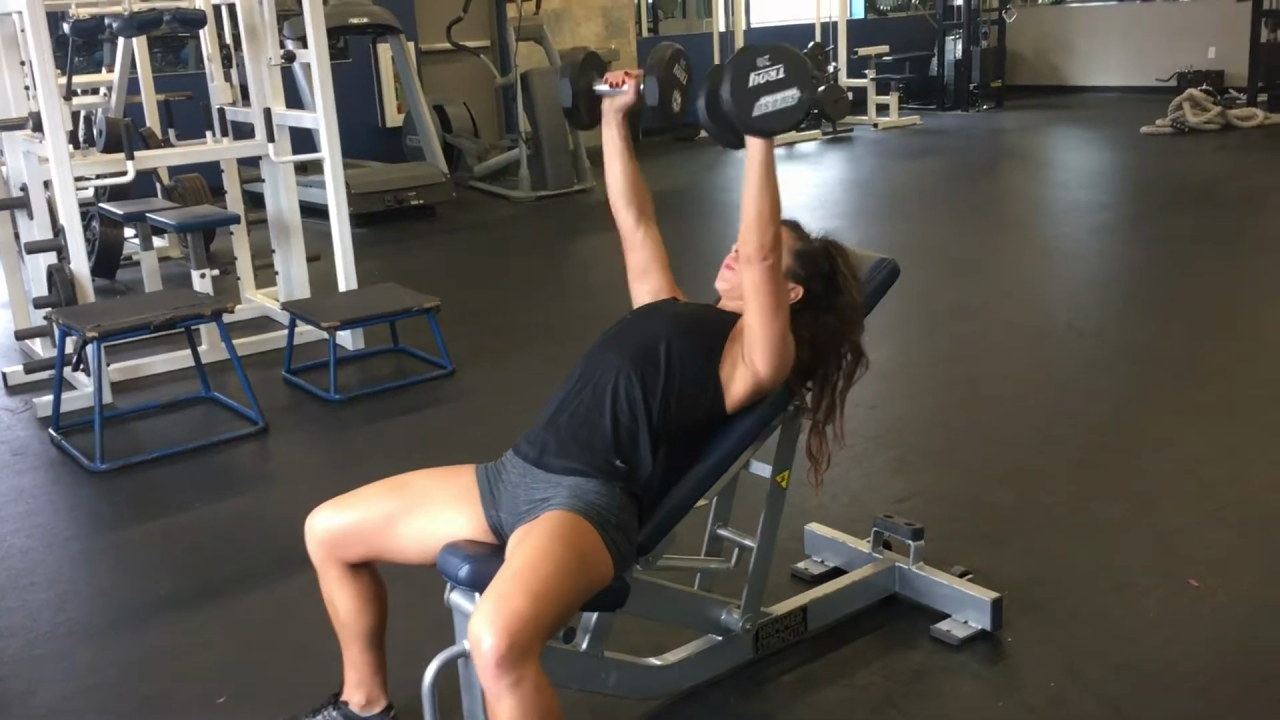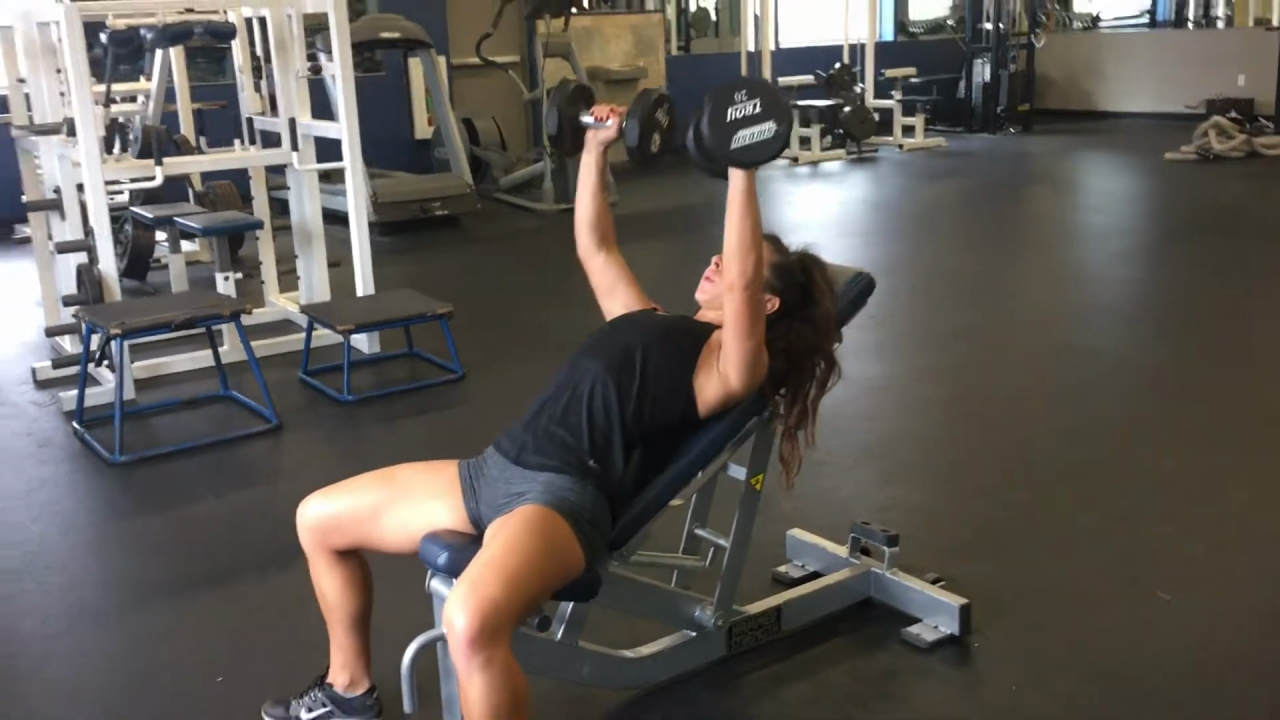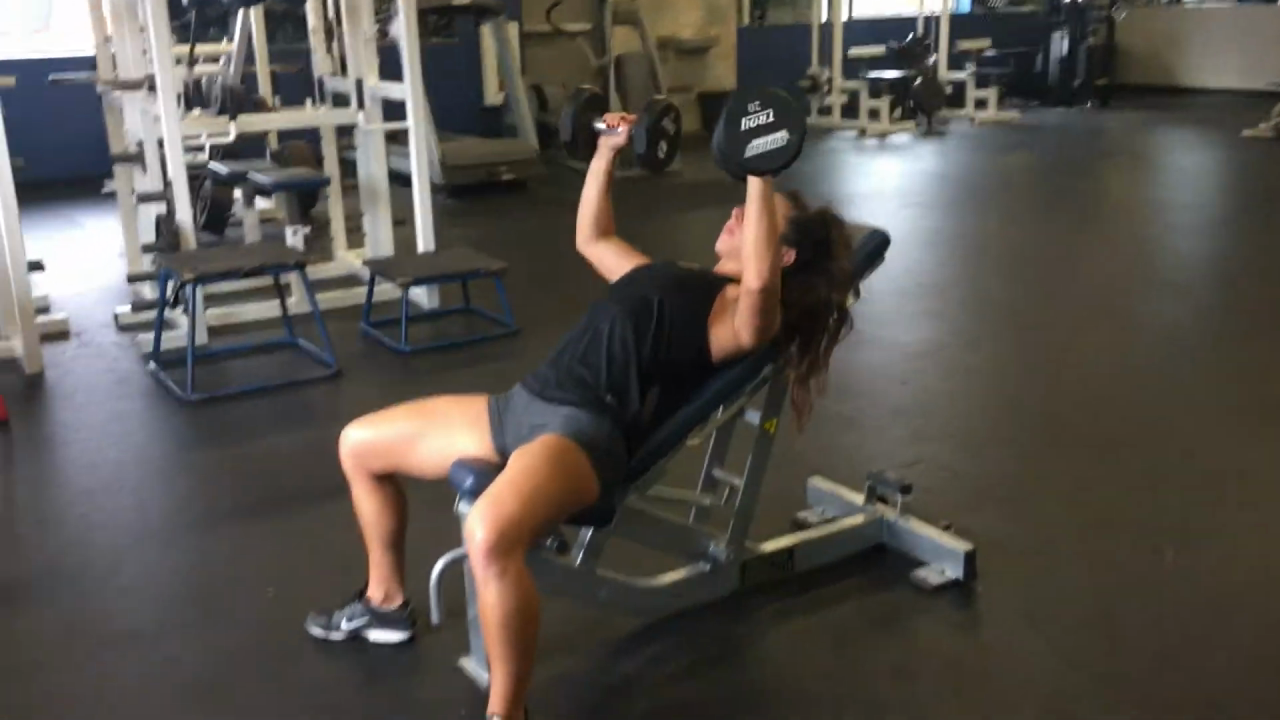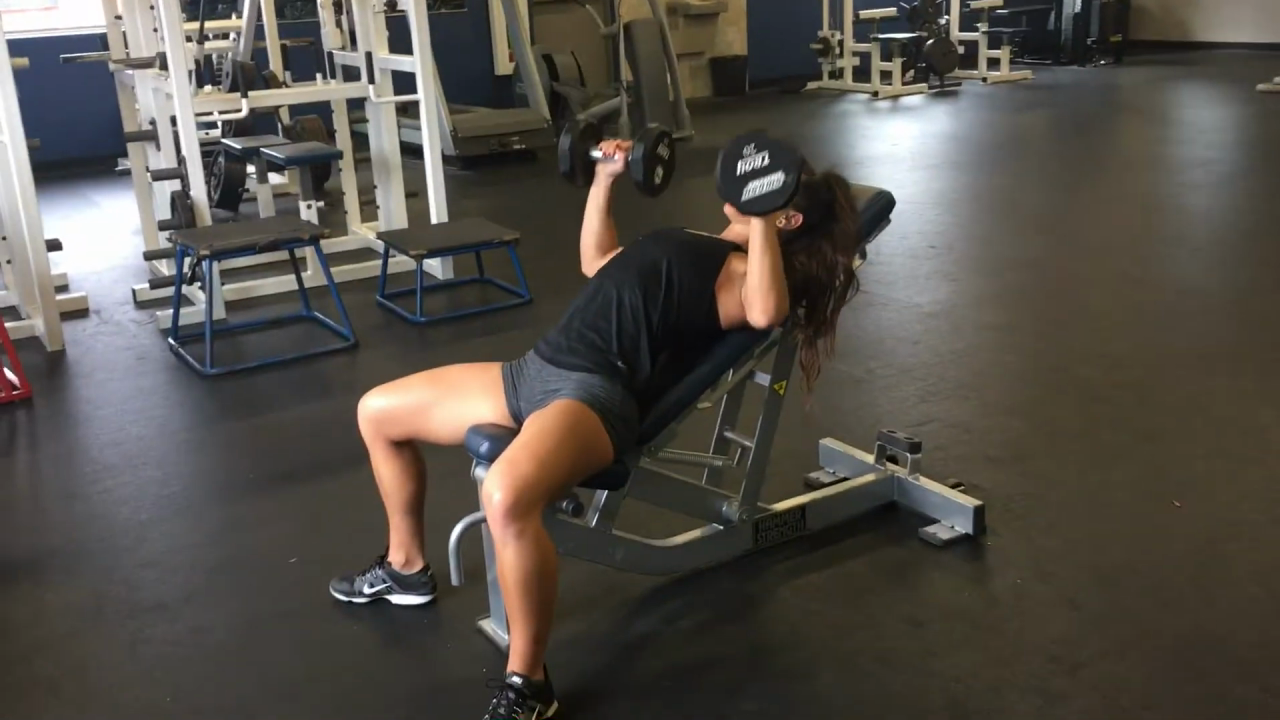
dt=0.4s
person 1, frame 1
left shoulder: (758, 352)
right shoulder: (670, 310)
left elbow: (759, 256)
right elbow: (634, 219)
left wrist: (758, 135)
right wrist: (614, 116)
left hip: (591, 500)
right hip: (515, 471)
left knee: (498, 641)
right knee: (327, 533)
person 1, frame 2
left shoulder: (734, 361)
right shoulder: (651, 321)
left elbow: (741, 283)
right elbow: (594, 246)
left wrist: (741, 167)
right wrist: (595, 147)
left hip: (566, 495)
right hip: (496, 468)
left knee: (473, 625)
right knee: (318, 518)
person 1, frame 3
left shoulder: (747, 313)
right shoulder: (677, 278)
left elbow: (760, 282)
right elbow: (593, 239)
left wrist: (761, 174)
right wrist: (606, 151)
left hip: (585, 426)
right hip: (523, 402)
left knee: (490, 534)
right knee: (359, 445)
right ankle: (386, 602)
person 1, frame 4
left shoulder: (749, 270)
right shoulder: (693, 245)
left elbow: (766, 315)
right elbow: (595, 261)
left wrist: (759, 209)
right wrist: (604, 178)
left hip: (597, 390)
right hip: (536, 368)
left knee: (507, 496)
right knee: (377, 412)
right ankle: (407, 566)
